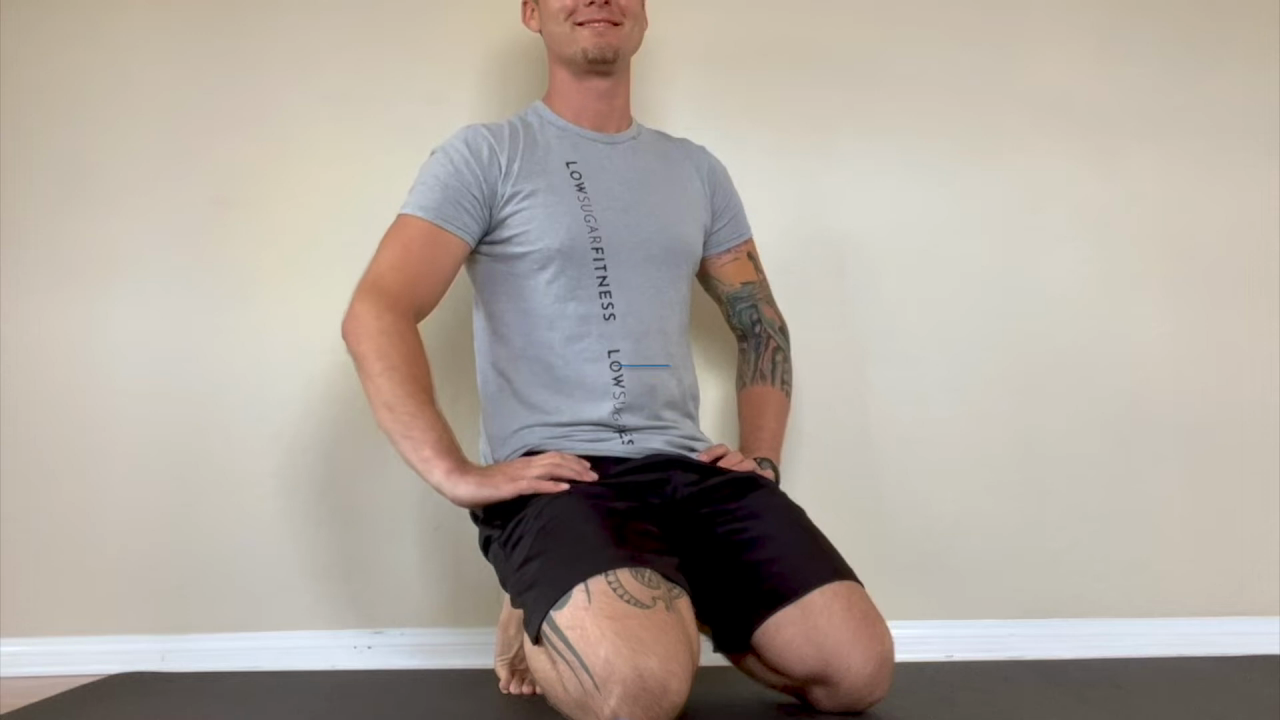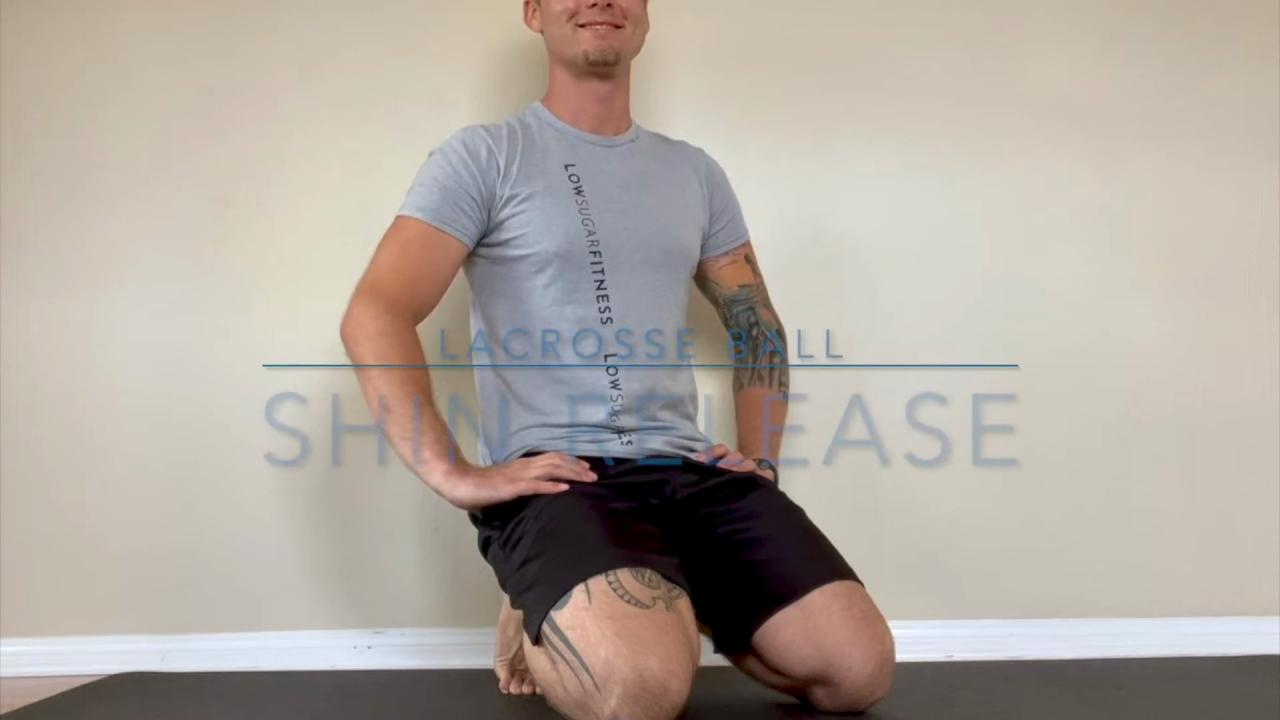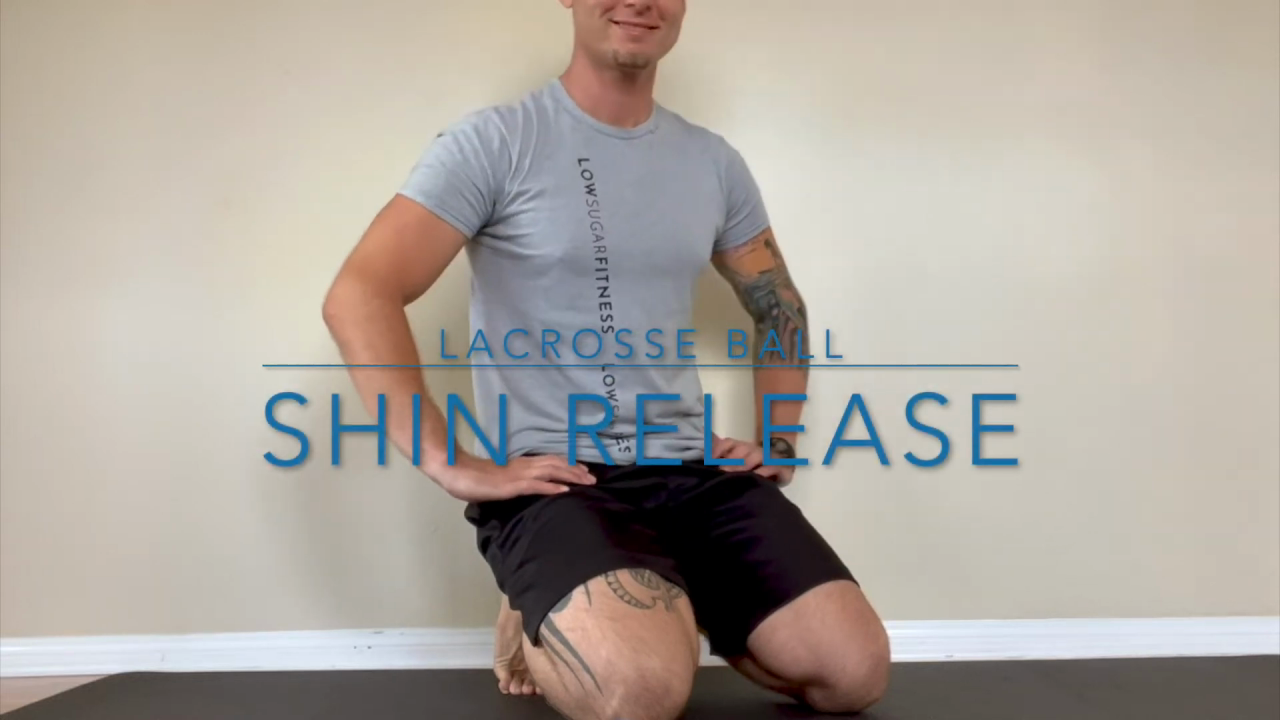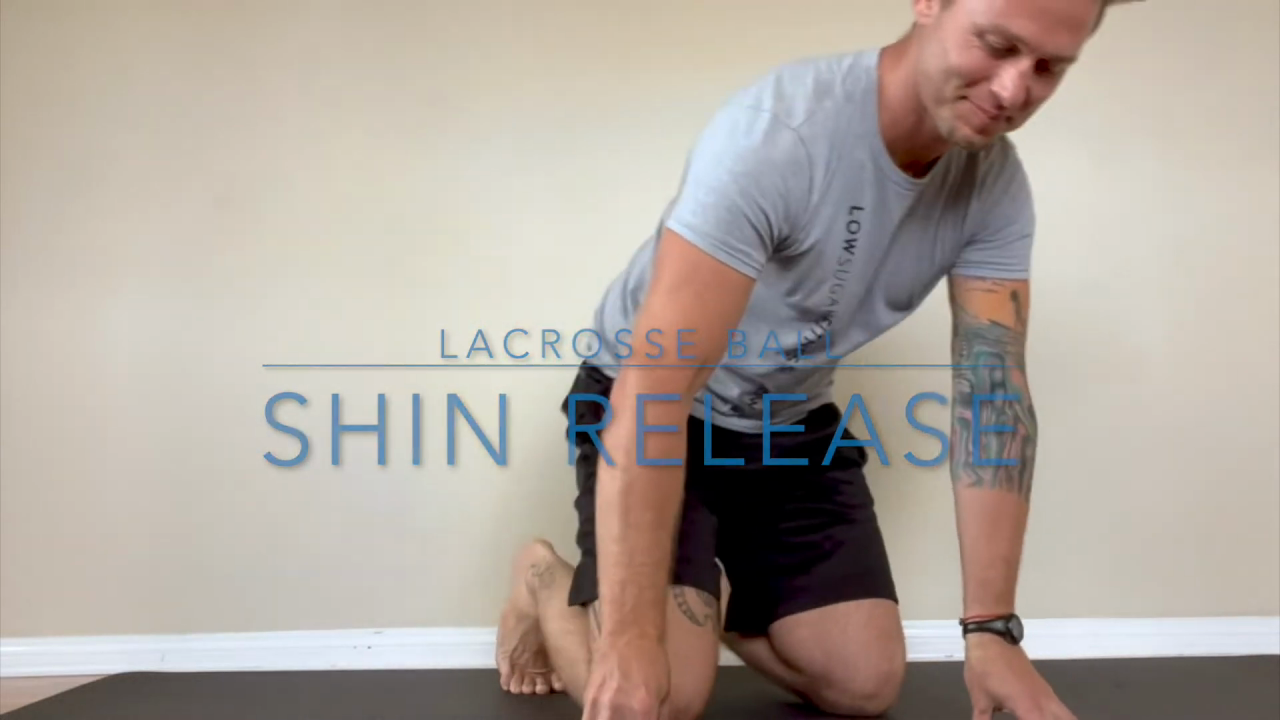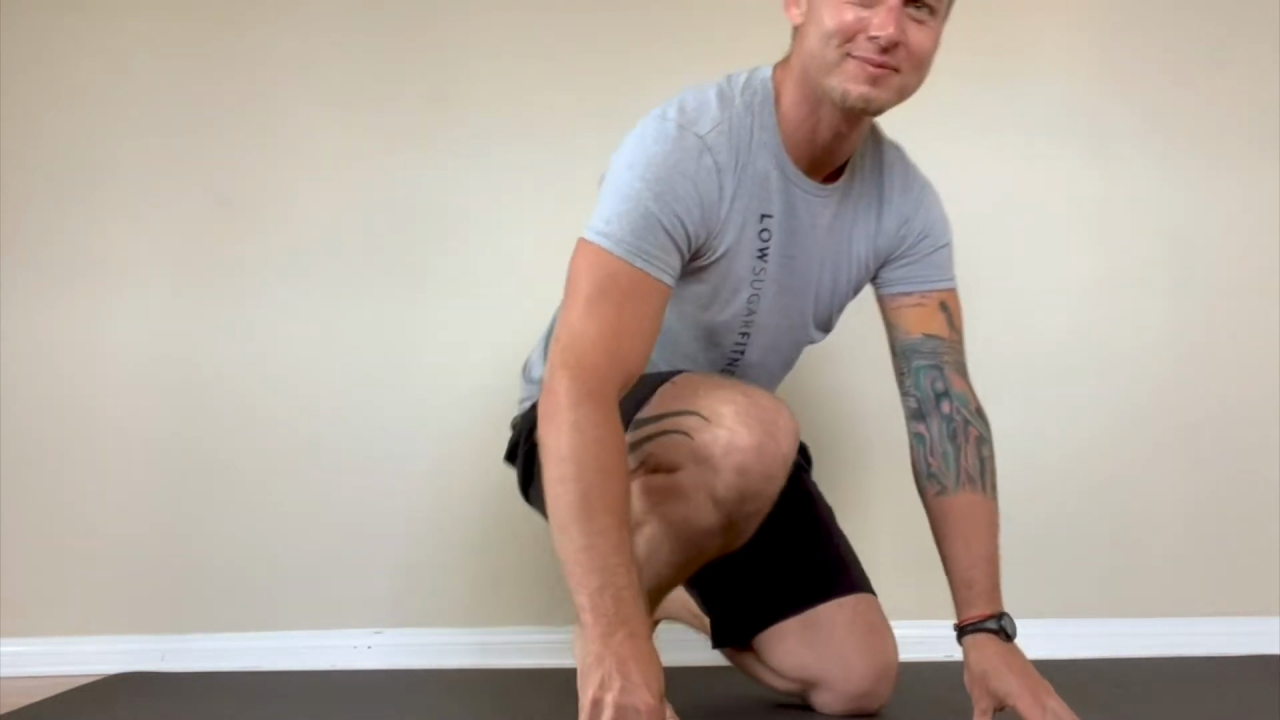
dt=1s
person 1, frame 1
left shoulder: (696, 170)
right shoulder: (486, 155)
left elbow: (760, 325)
right elbow: (376, 316)
left wrist: (761, 458)
right wrist: (456, 473)
left hip: (690, 468)
right hip: (555, 475)
left ankle: (665, 603)
right ankle: (546, 618)
person 1, frame 2
left shoulder: (694, 172)
right shoulder: (484, 156)
left elbow: (757, 327)
right elbow: (374, 318)
left wrist: (760, 459)
right wrist: (454, 475)
left hip: (690, 469)
right hip: (553, 475)
left ankle: (673, 602)
right ankle: (544, 620)
person 1, frame 3
left shoulder: (713, 161)
right shoulder: (495, 142)
left elbow: (779, 309)
right elbow: (360, 298)
left wrist: (776, 442)
right wrist: (449, 463)
left hip: (694, 468)
right hip: (550, 476)
left ankle: (669, 603)
right ankle: (545, 619)
person 1, frame 4
left shoulder: (997, 187)
right shoulder: (774, 135)
left elbow: (994, 397)
right elbow: (654, 380)
left wrist: (992, 630)
right wrist: (632, 633)
left hip: (792, 427)
right hip: (658, 417)
left ankle: (699, 591)
right ankle: (549, 585)
person 1, frame 5
left shoulder: (903, 200)
right shoulder: (684, 146)
left elbow: (941, 403)
right elbow: (577, 389)
left wrist: (985, 628)
right wrist: (613, 636)
left hip: (735, 454)
right hip: (604, 429)
right knee: (749, 431)
left ankle: (673, 591)
right ankle: (624, 612)
